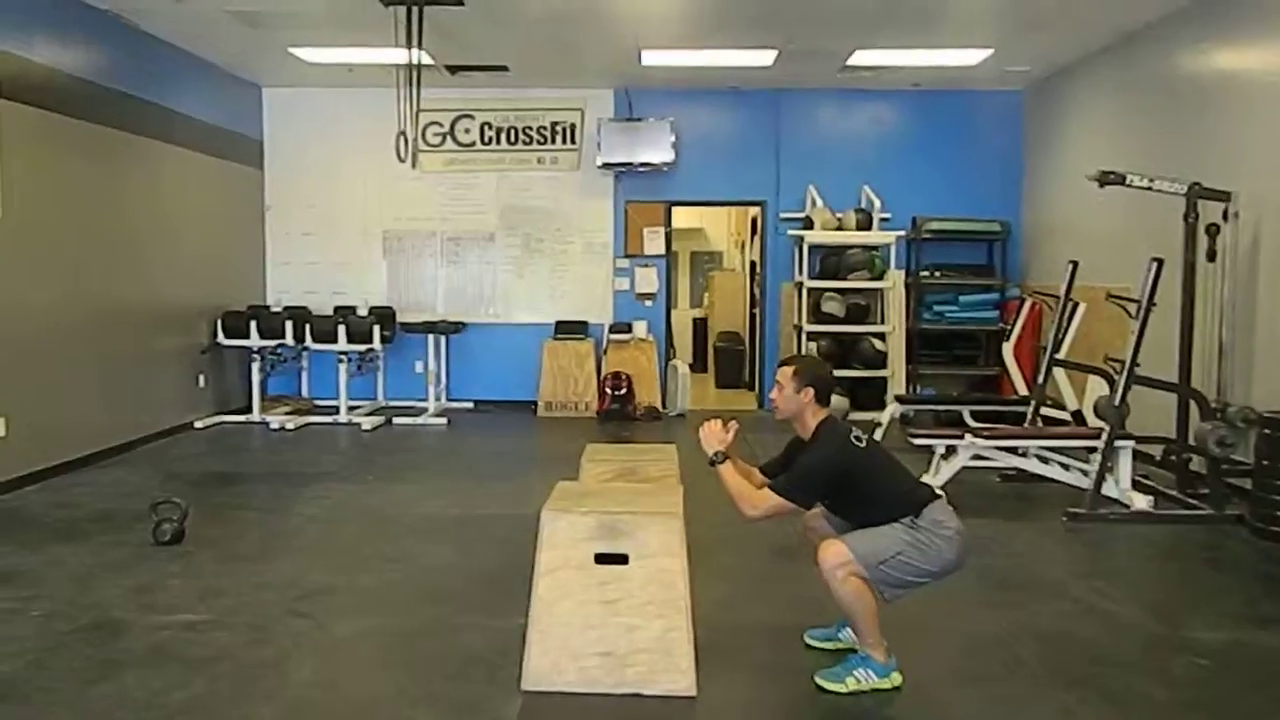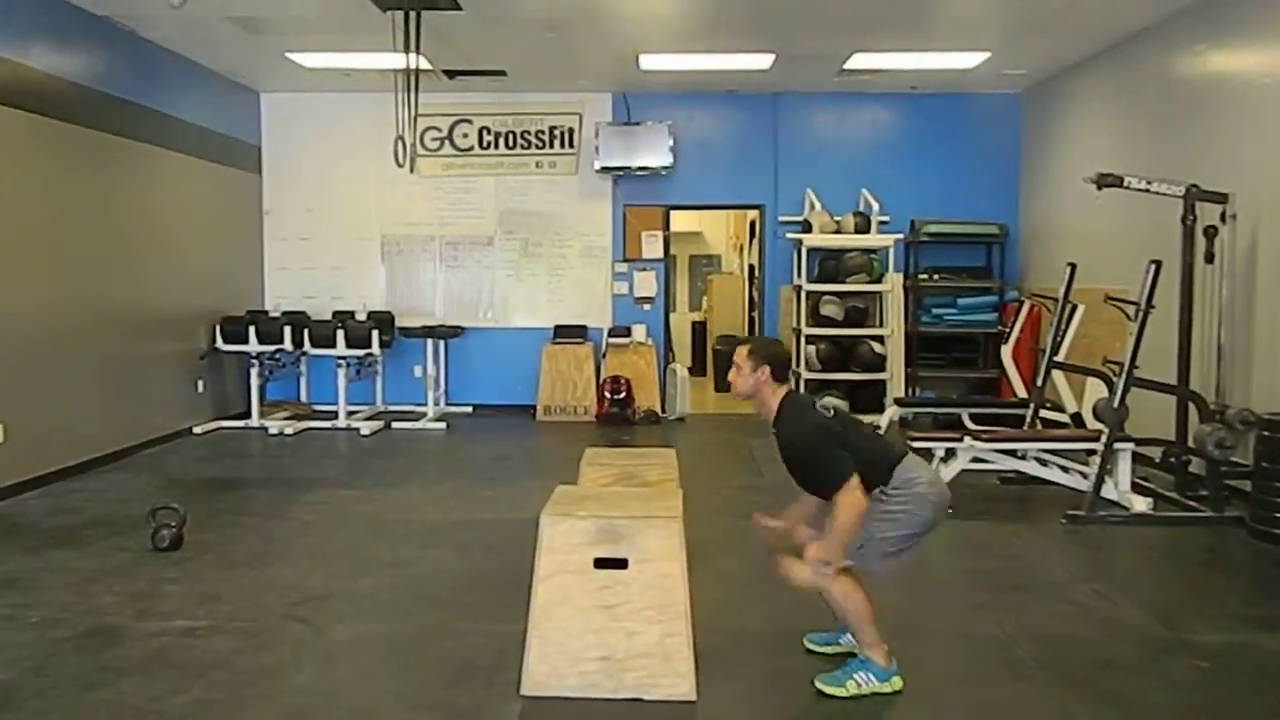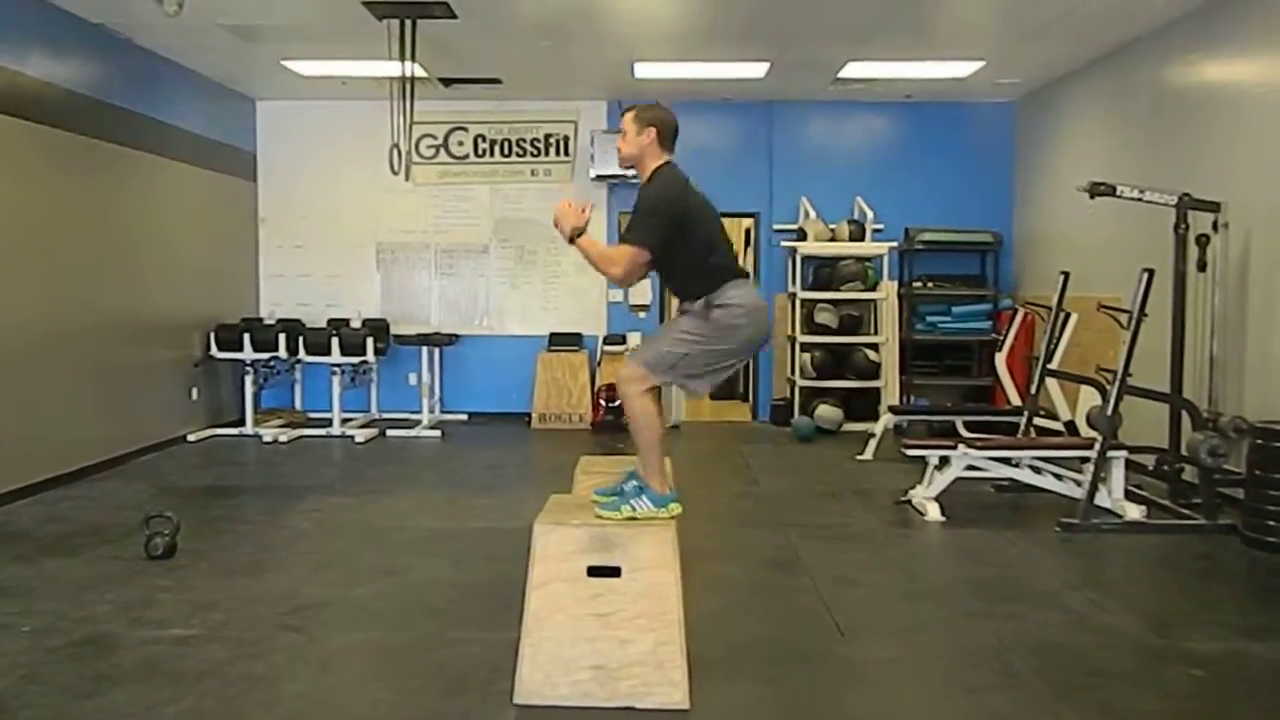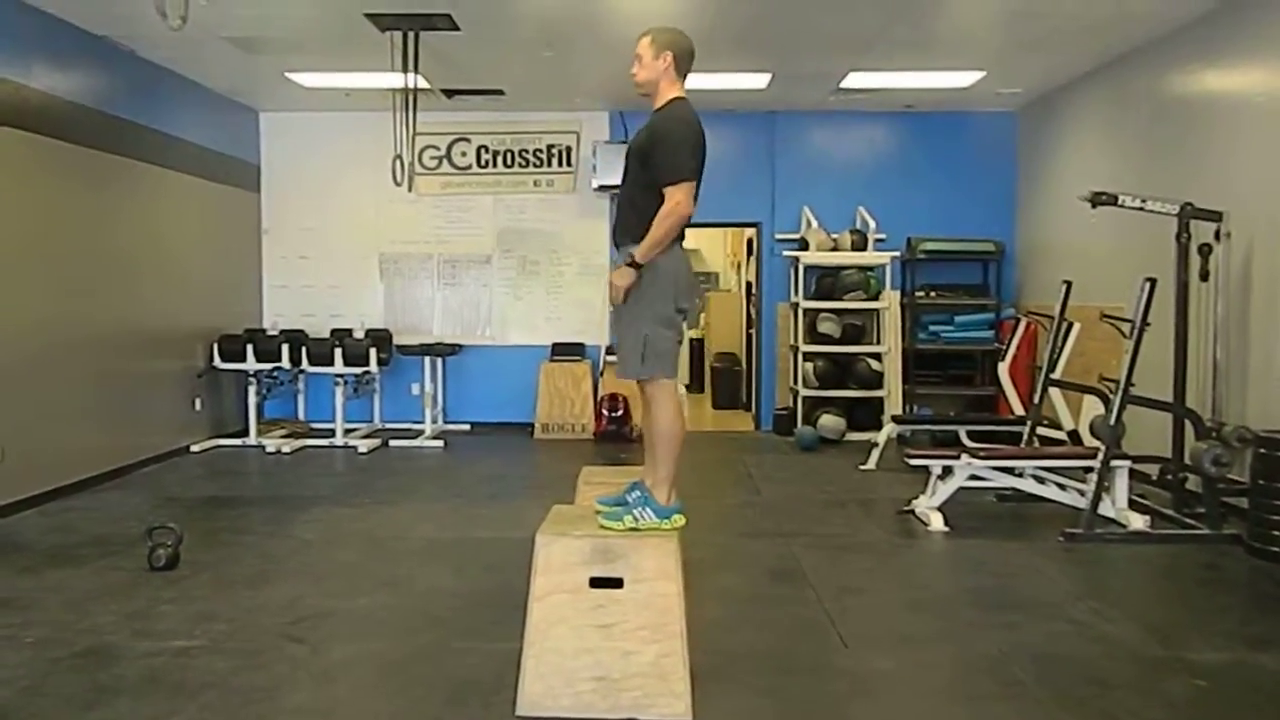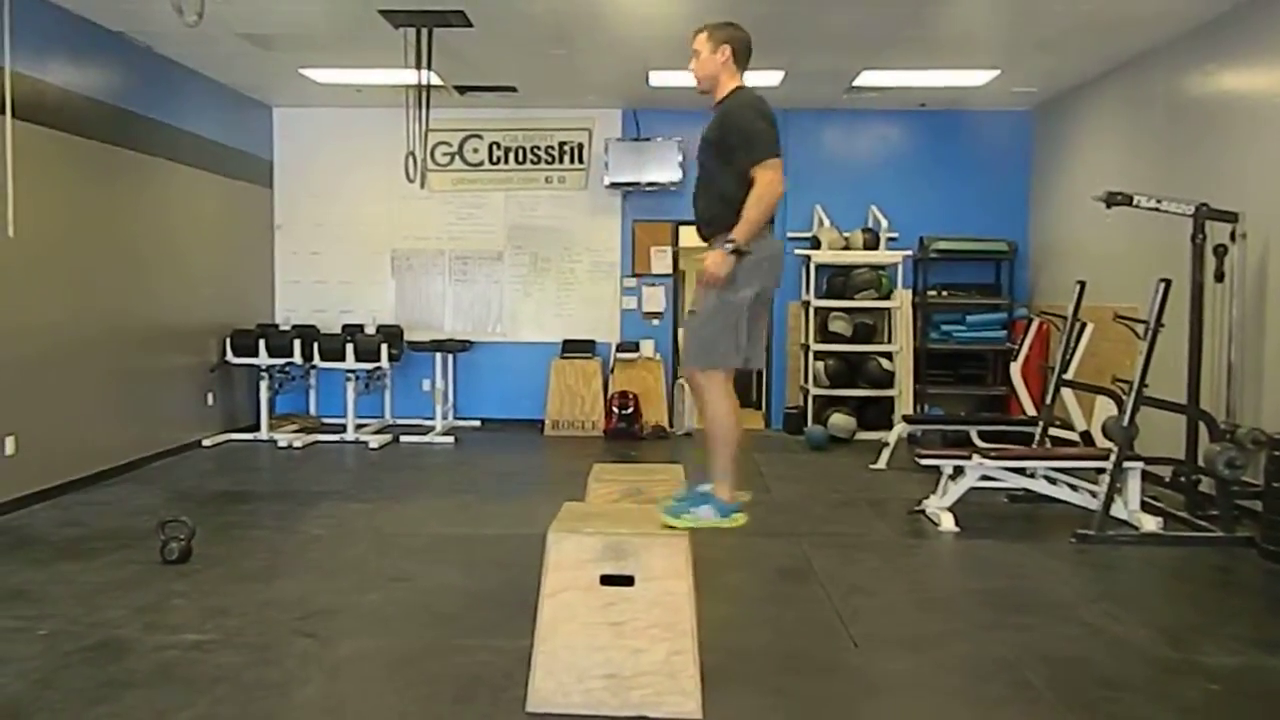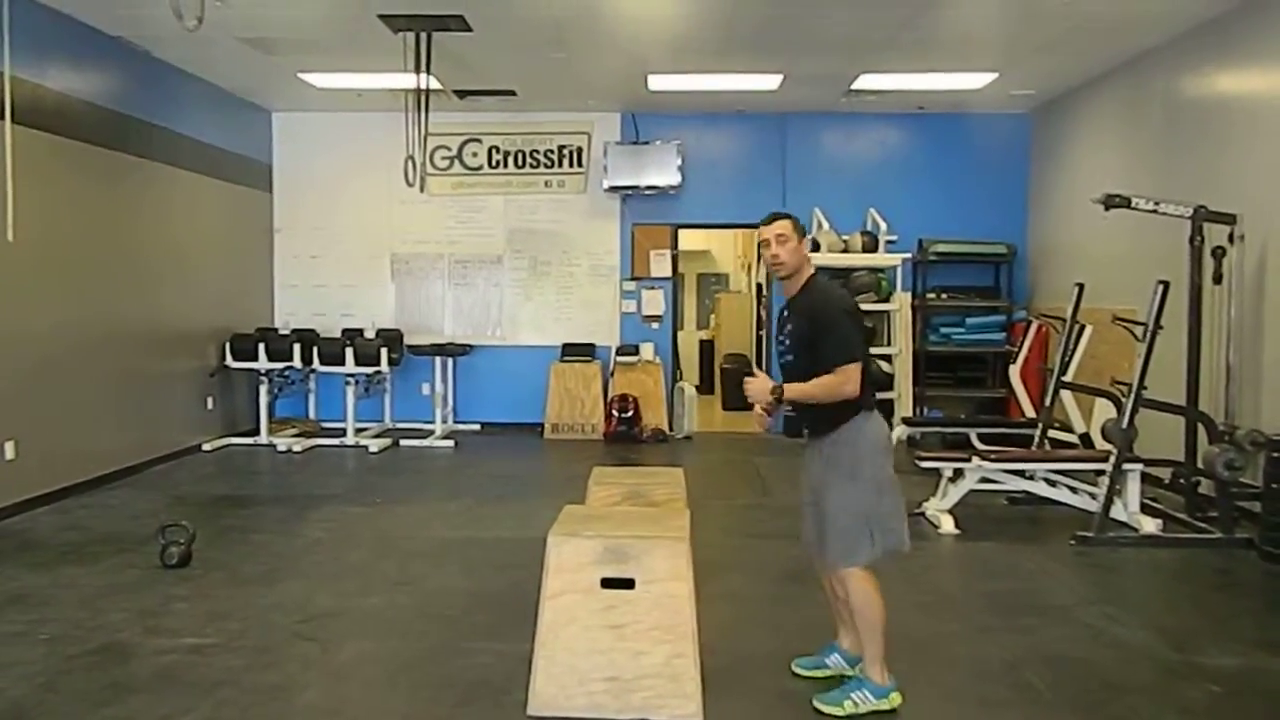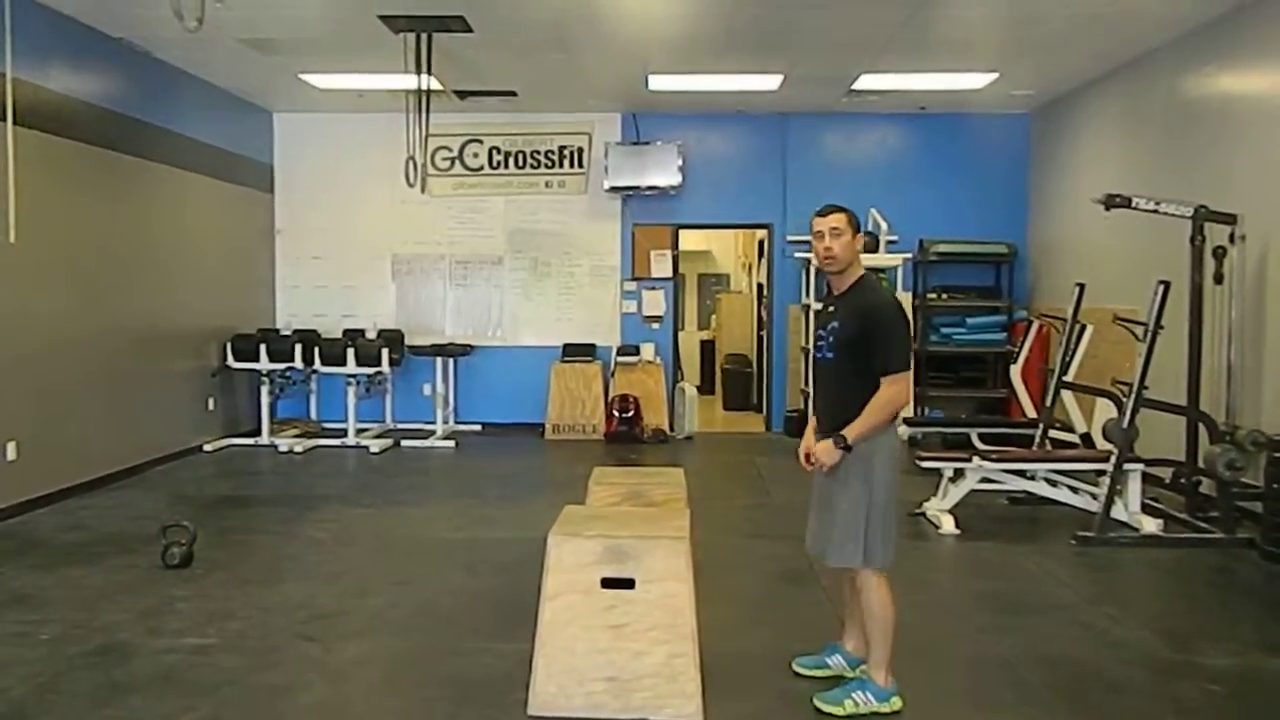
dt=0.7s
person 1, frame 1
left shoulder: (828, 454)
right shoulder: (816, 440)
left elbow: (755, 506)
right elbow: (759, 481)
left wrist: (717, 457)
right wrist: (726, 454)
left hip: (934, 536)
right hip: (911, 523)
left knee: (834, 559)
right knee: (816, 524)
left ankle: (878, 662)
right ankle: (858, 626)
person 1, frame 2
left shoulder: (799, 431)
right shoulder: (793, 416)
left elbow: (853, 500)
right elbow: (821, 485)
left wrist: (817, 563)
right wrist: (791, 522)
left hip: (912, 493)
right hip: (895, 486)
left knee: (825, 562)
right knee: (803, 537)
left ankle: (875, 662)
right ankle: (857, 631)
person 1, frame 3
left shoulder: (661, 195)
right shoulder: (666, 189)
left elbow: (620, 270)
right elbow: (633, 270)
left wrist: (575, 234)
right wrist: (585, 234)
left hip: (731, 311)
right hip: (721, 306)
left knee: (632, 377)
right knee: (637, 373)
left ankle: (659, 493)
right ankle: (649, 479)
person 1, frame 4
left shoulder: (674, 123)
right shoulder: (666, 121)
left elbow: (679, 205)
left wrist: (632, 264)
left hip: (649, 266)
right hip: (646, 265)
left knee: (658, 382)
right knee: (650, 381)
left ankle: (662, 502)
right ankle: (651, 486)
person 1, frame 5
left shoulder: (742, 111)
right shoulder: (731, 112)
left elbow: (770, 183)
left wrist: (730, 247)
left hip: (742, 255)
right hip: (734, 253)
left knee: (709, 372)
right knee: (700, 370)
left ankle: (721, 496)
right ankle: (714, 484)
person 1, frame 6
left shoulder: (829, 303)
right shoulder: (792, 308)
left elbow: (847, 382)
left wrist: (777, 392)
right wrist: (770, 397)
left hip: (854, 438)
right hip: (825, 440)
left knee: (851, 562)
right knee: (826, 554)
right ankle: (848, 648)
person 1, frame 7
left shoulder: (878, 306)
right shoulder: (830, 302)
left elbow: (896, 391)
left wrist: (841, 443)
right wrist: (813, 430)
left hip: (863, 449)
right hip: (835, 445)
left knee: (864, 564)
right knee: (832, 556)
right ankle: (852, 649)
